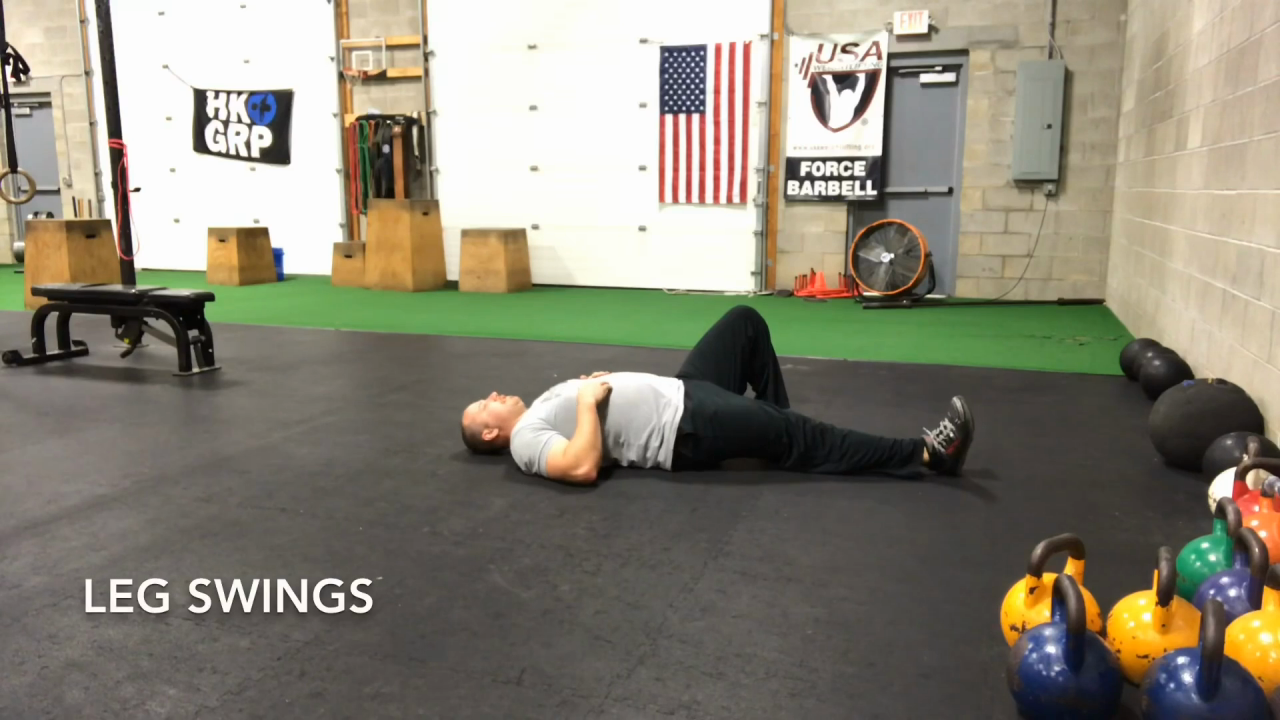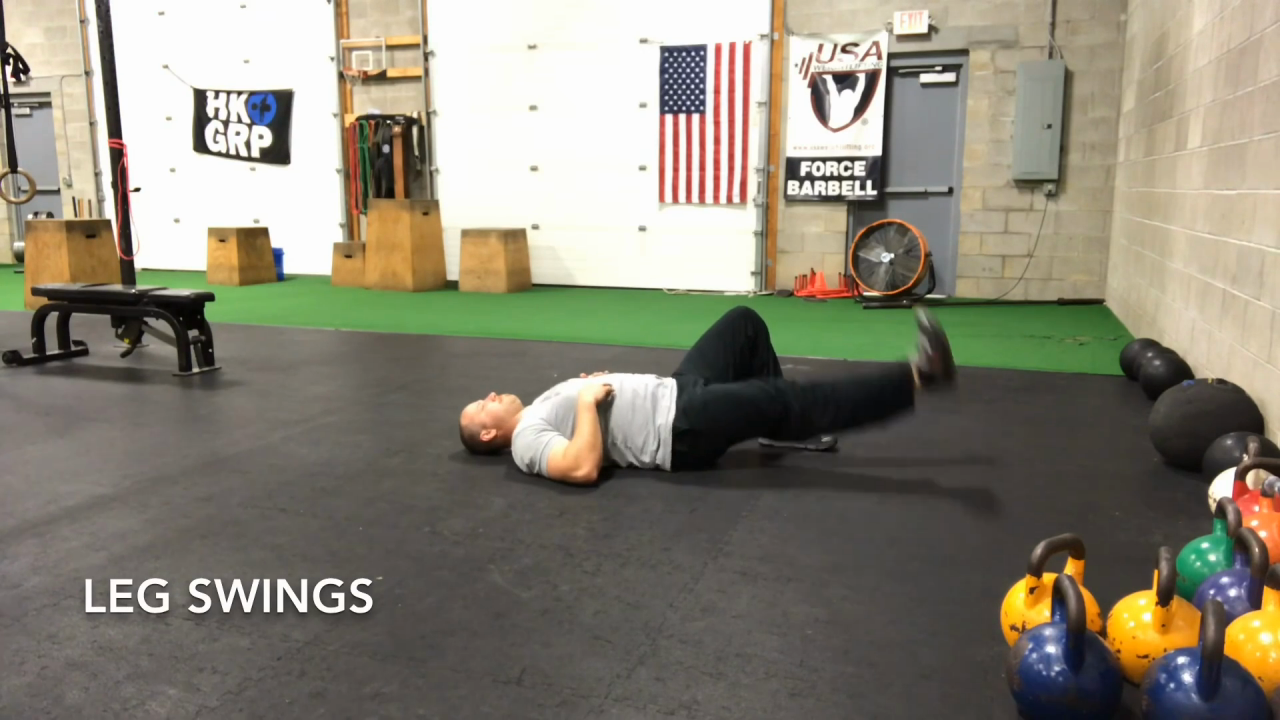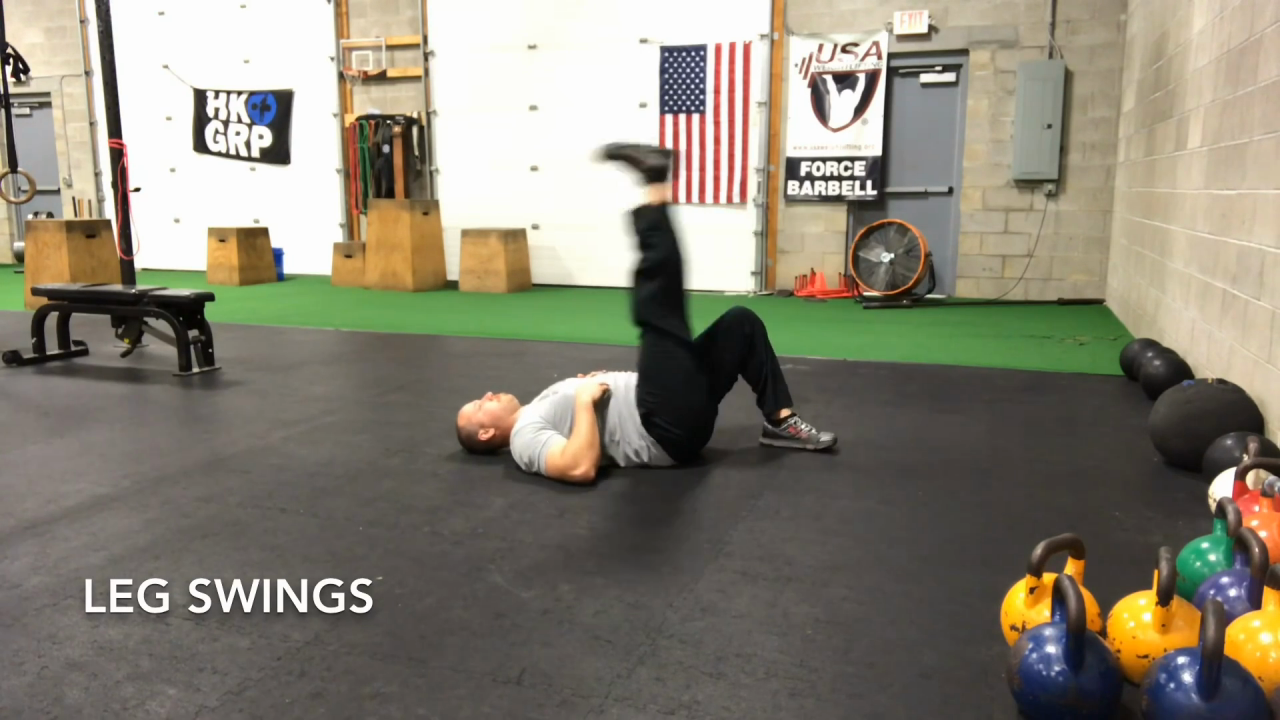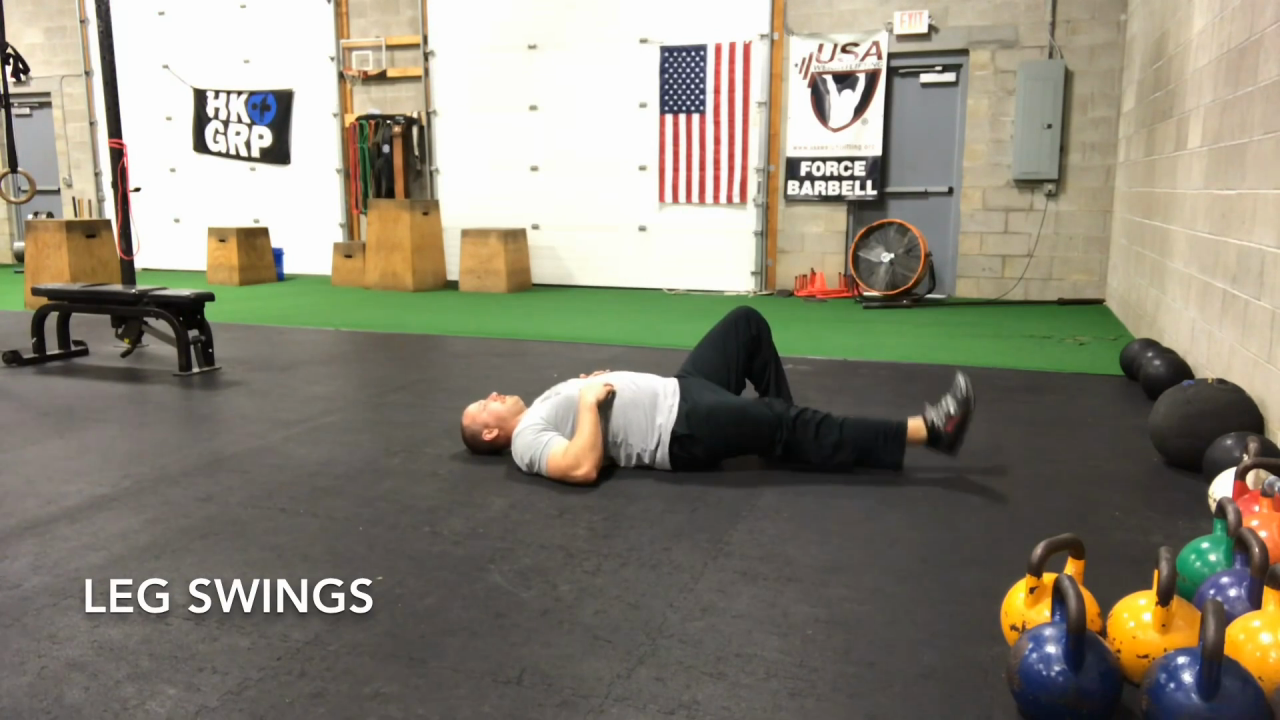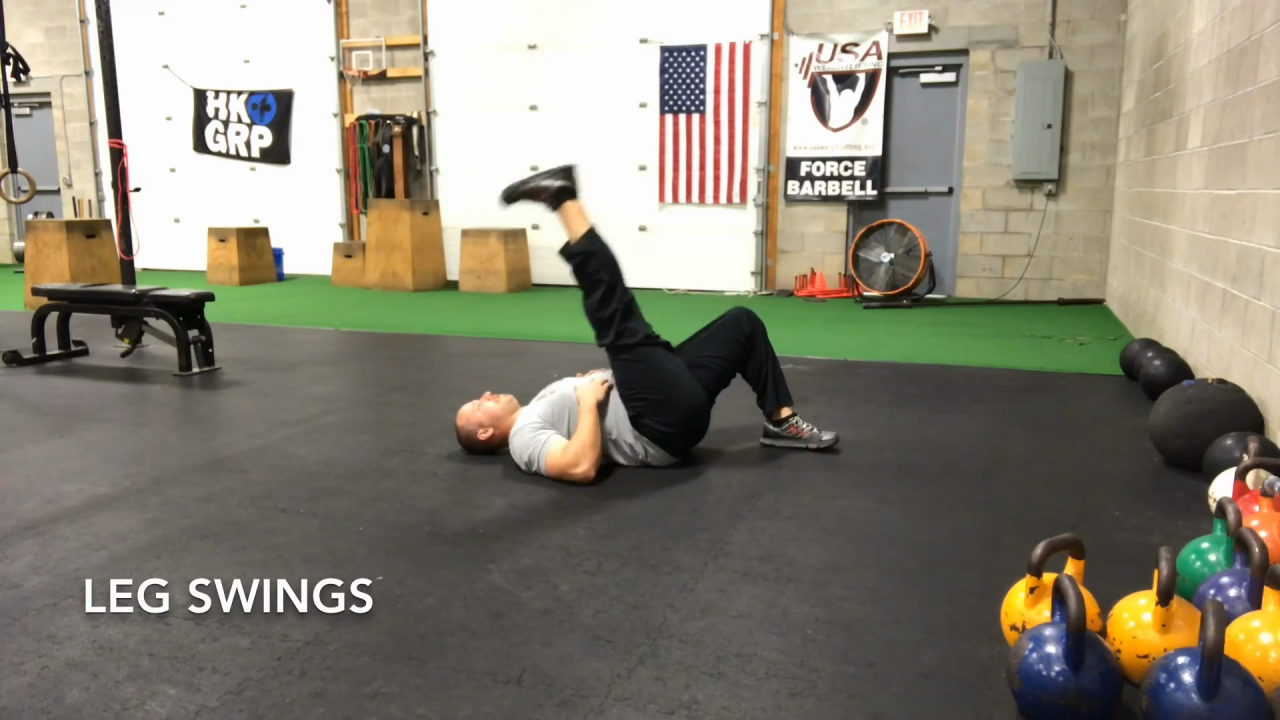
dt=1s
person 1, frame 1
left shoulder: (541, 409)
right shoulder: (526, 441)
right elbow: (584, 468)
left wrist: (594, 383)
right wrist: (588, 401)
left hip: (681, 393)
right hip: (685, 432)
left knee: (745, 322)
right knee: (796, 438)
left ankle: (775, 419)
right ankle: (925, 454)
person 1, frame 2
left shoulder: (540, 409)
right shoulder: (527, 439)
right elbow: (584, 468)
left wrist: (592, 385)
right wrist: (587, 401)
left hip: (676, 392)
right hip: (681, 429)
left knee: (743, 322)
right knee: (784, 401)
left ankle: (785, 427)
right ankle: (913, 377)
person 1, frame 3
left shoulder: (537, 411)
right shoulder: (526, 439)
right elbow: (582, 467)
left wrist: (591, 383)
right wrist: (585, 400)
left hip: (678, 413)
right hip: (674, 426)
left knee: (741, 322)
right knee: (657, 309)
left ankle: (781, 421)
person 1, frame 4
left shoulder: (542, 408)
right shoulder: (527, 440)
right elbow: (583, 468)
left wrist: (591, 385)
right wrist: (589, 402)
left hip: (678, 393)
right hip: (682, 433)
left knee: (747, 322)
right knee: (793, 428)
left ankle: (780, 413)
right ankle: (925, 432)
person 1, frame 5
left shoulder: (536, 410)
right shoulder: (524, 438)
right elbow: (582, 467)
left wrist: (596, 385)
right wrist: (589, 401)
left hip: (675, 402)
right hip: (667, 420)
left knee: (742, 323)
right knee: (618, 325)
left ankle: (781, 422)
